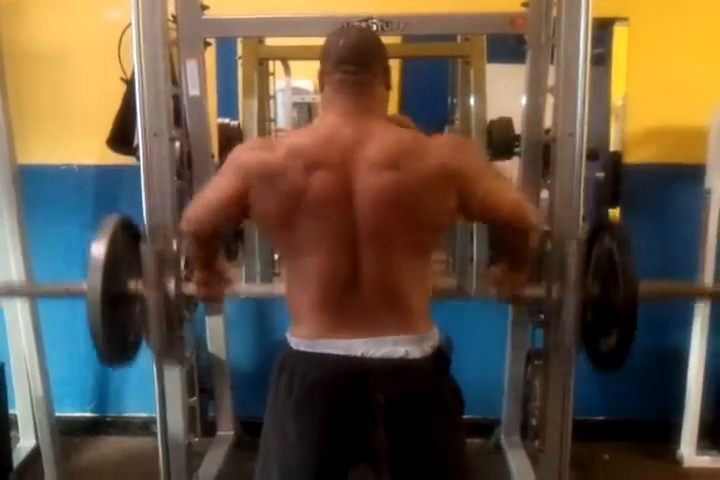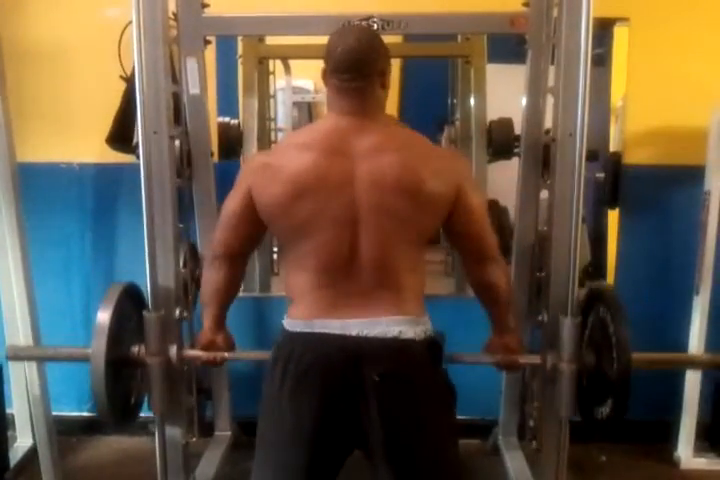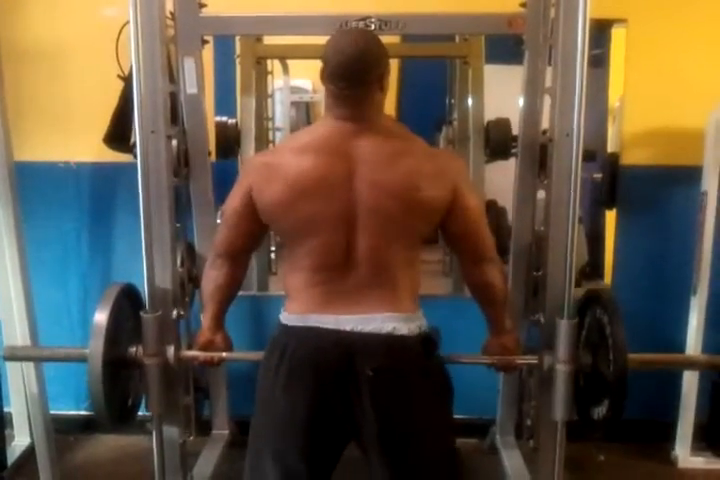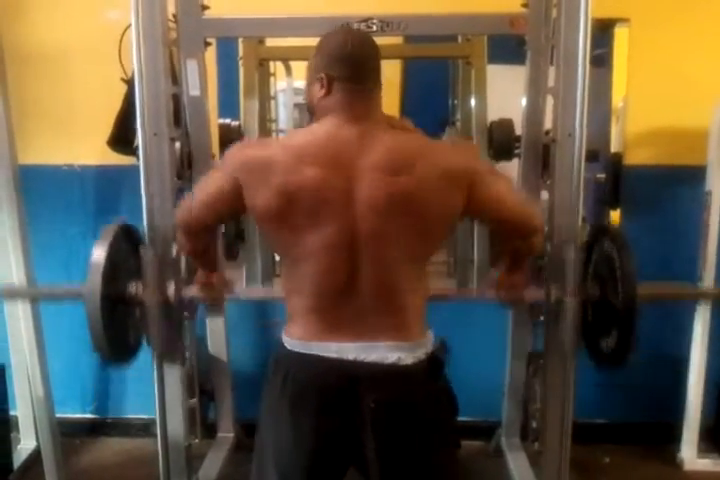
dt=0.4s
person 1, frame 1
left shoulder: (263, 162)
right shoulder: (441, 160)
left elbow: (195, 227)
right elbow: (522, 220)
left wrist: (206, 269)
right wrist: (515, 268)
left hip: (312, 368)
right hip: (407, 368)
person 1, frame 2
left shoulder: (268, 164)
right shoulder: (439, 164)
left elbow: (223, 257)
right elbow: (486, 261)
left wrist: (212, 325)
right wrist: (504, 330)
left hip: (308, 352)
right hip: (402, 354)
person 1, frame 3
left shoulder: (268, 165)
right shoulder: (437, 167)
left elbow: (226, 256)
right elbow: (481, 261)
left wrist: (211, 325)
right wrist: (501, 330)
left hip: (303, 347)
right hip: (396, 349)
person 1, frame 4
left shoulder: (261, 162)
right shoulder: (445, 164)
left elbow: (190, 221)
right elbow: (527, 226)
left wrist: (208, 268)
right wrist: (514, 271)
left hip: (307, 369)
right hip: (403, 372)
